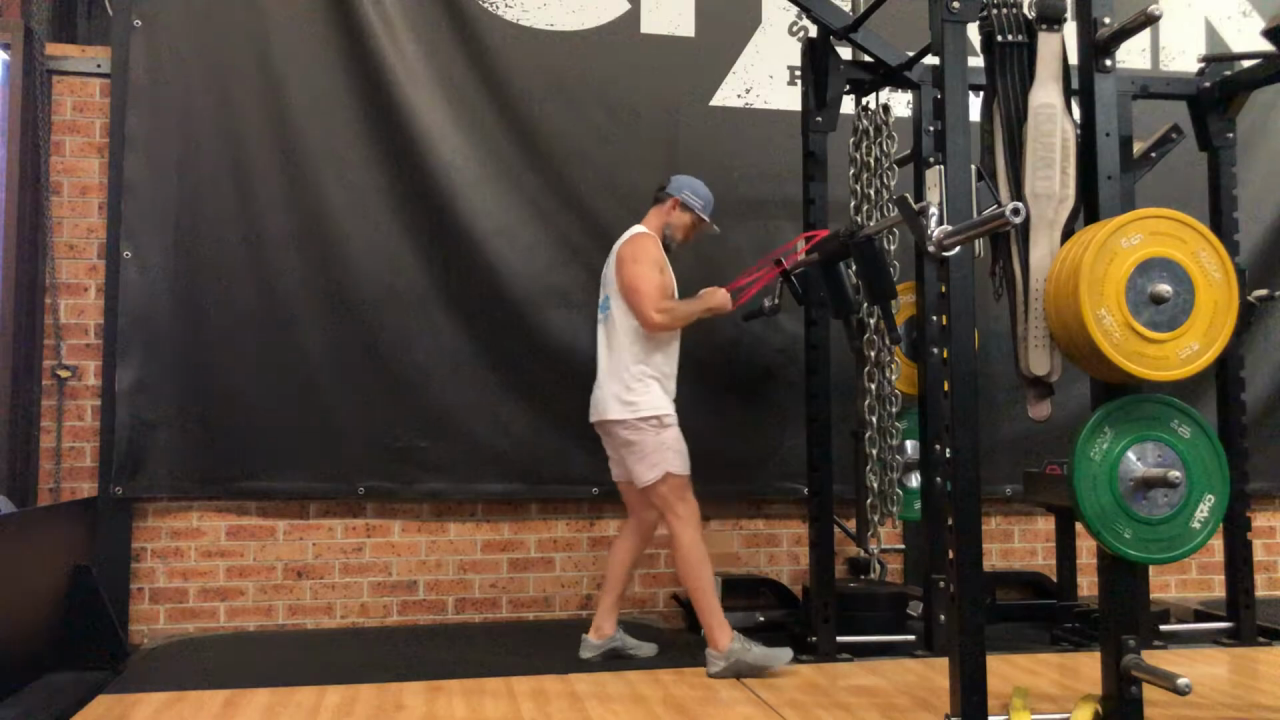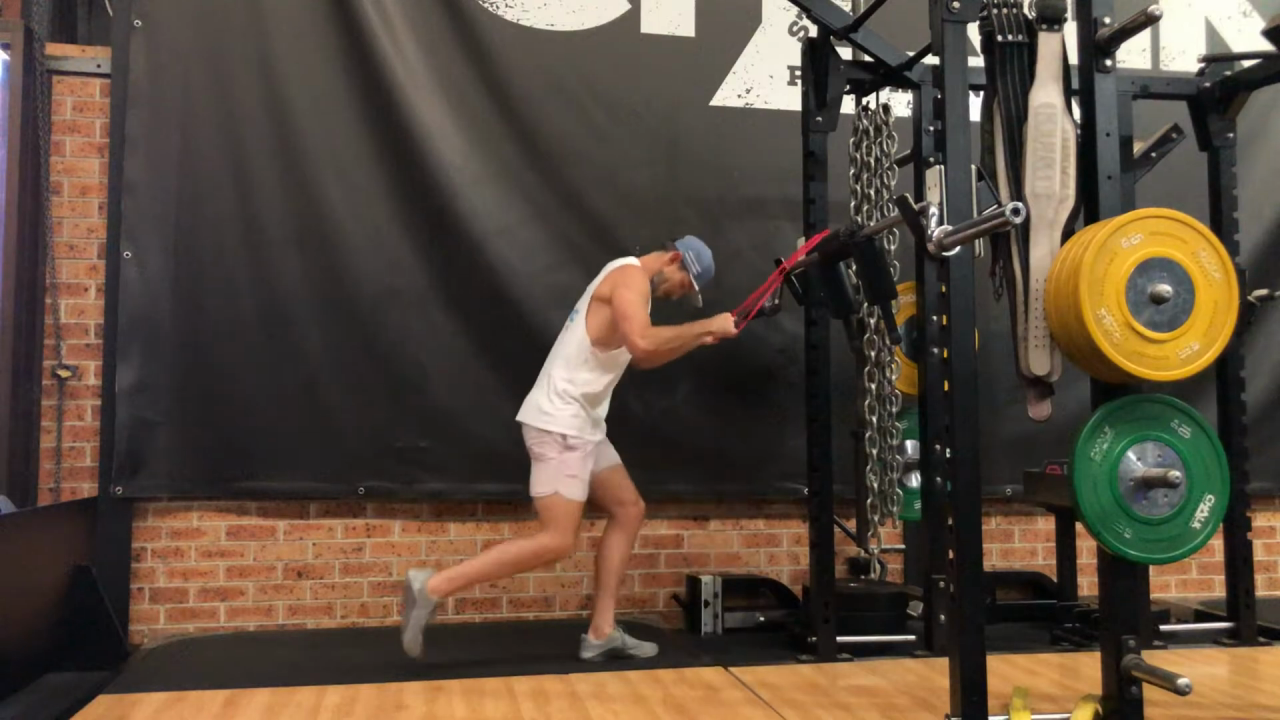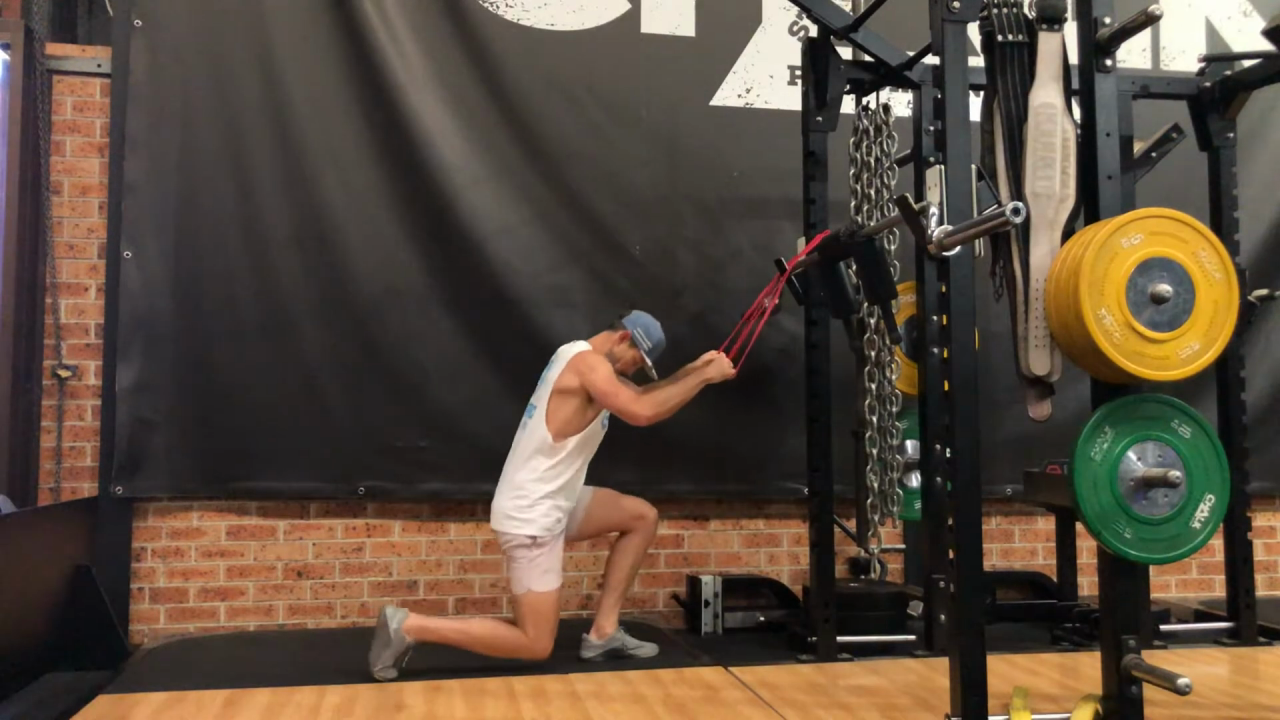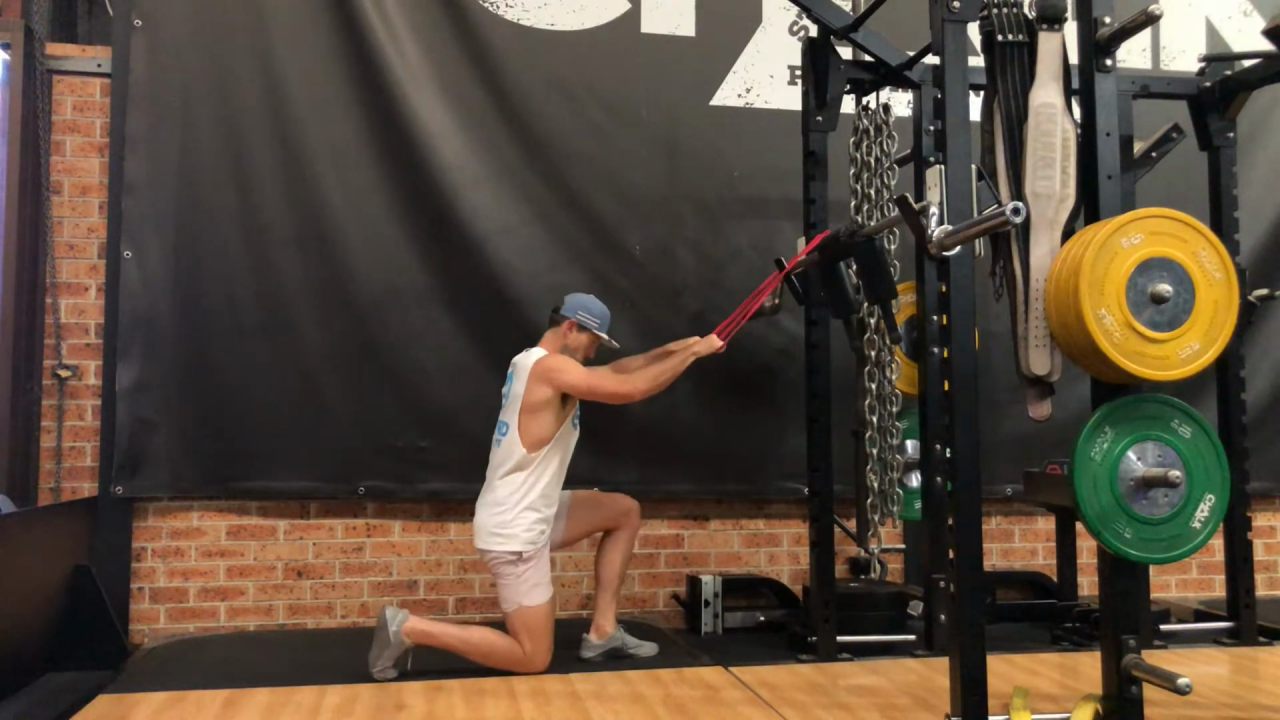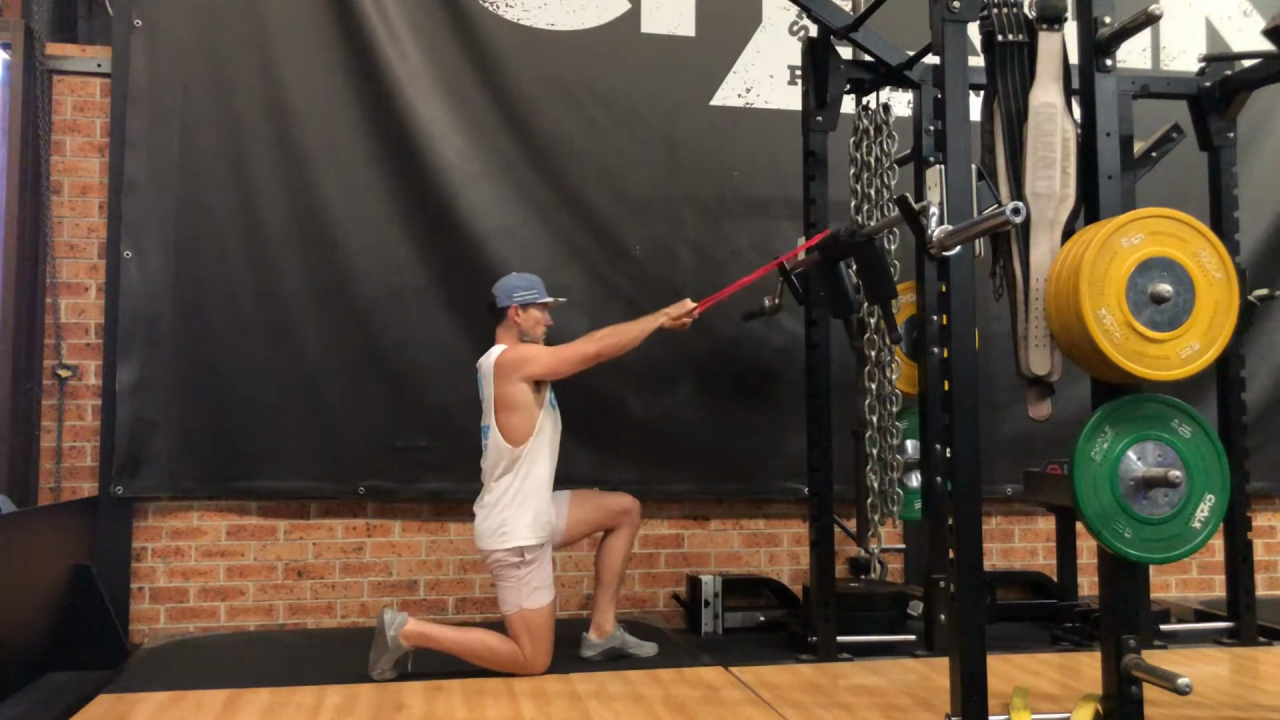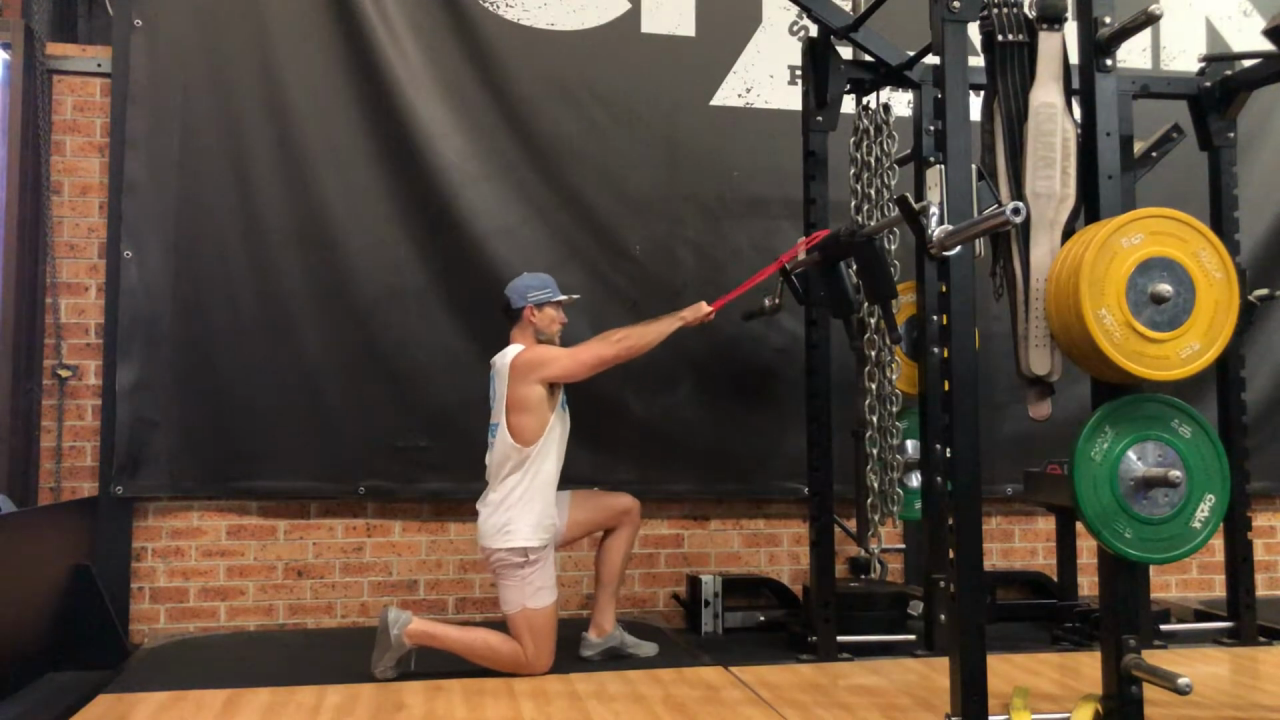
dt=0.4s
person 1, frame 1
left shoulder: (631, 249)
right shoulder: (641, 242)
right elbow: (656, 317)
left wrist: (705, 307)
right wrist: (707, 302)
left hip: (624, 405)
right hip: (637, 406)
left knee: (643, 518)
right knee: (684, 517)
left ankle: (602, 632)
right ankle: (725, 646)
person 1, frame 2
left shoulder: (629, 279)
right shoulder: (630, 274)
left elbow: (641, 355)
right elbow: (644, 342)
left wrist: (703, 336)
right wrist: (706, 326)
left hip: (580, 422)
right hip: (558, 420)
left knee: (629, 512)
right knee: (555, 541)
left ankle: (602, 632)
right ankle: (431, 587)
person 1, frame 3
left shoulder: (579, 359)
right shoulder: (587, 361)
left elbow: (637, 398)
right elbow: (641, 412)
left wrist: (692, 369)
right wrist: (706, 377)
left hip: (550, 501)
right hip: (529, 515)
left knee: (643, 518)
right knee: (536, 643)
left ankle: (603, 633)
right ankle: (407, 626)
person 1, frame 4
left shoulder: (538, 364)
right shoulder: (549, 367)
left elbow: (616, 370)
right elbow: (631, 388)
left wrist: (677, 347)
right wrist: (693, 353)
left hip: (528, 515)
right hip: (514, 533)
left knee: (626, 511)
right knee: (532, 659)
left ankle: (602, 632)
right ankle: (407, 628)
person 1, frame 5
left shoulder: (513, 361)
right shoulder: (513, 360)
left elbow: (589, 342)
right elbow: (601, 348)
left wrist: (661, 322)
right wrist: (664, 314)
left hip: (529, 515)
right hip: (515, 533)
left knee: (625, 510)
right knee: (532, 661)
left ankle: (602, 632)
right ankle: (405, 630)
person 1, frame 6
left shoulder: (521, 360)
right shoulder: (530, 362)
left elbow: (602, 342)
right elbow: (617, 350)
left wrist: (675, 318)
right wrist: (682, 318)
left hip: (531, 514)
right hip: (517, 533)
left knee: (625, 510)
right knee: (534, 661)
left ankle: (602, 632)
right ankle: (409, 629)
